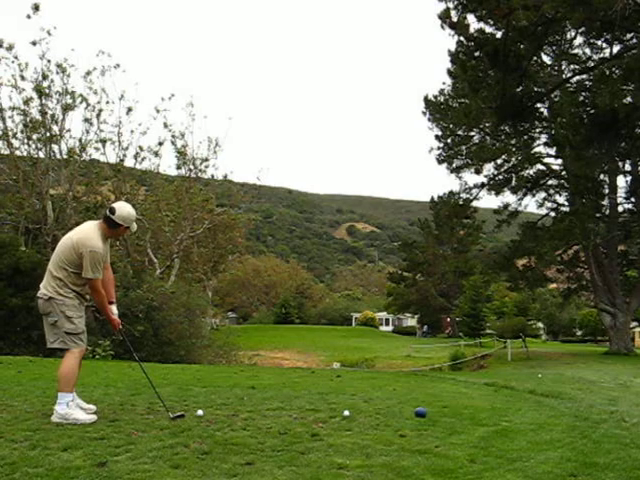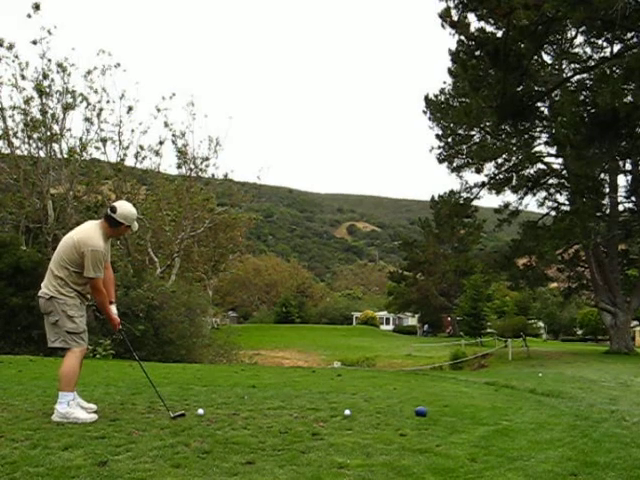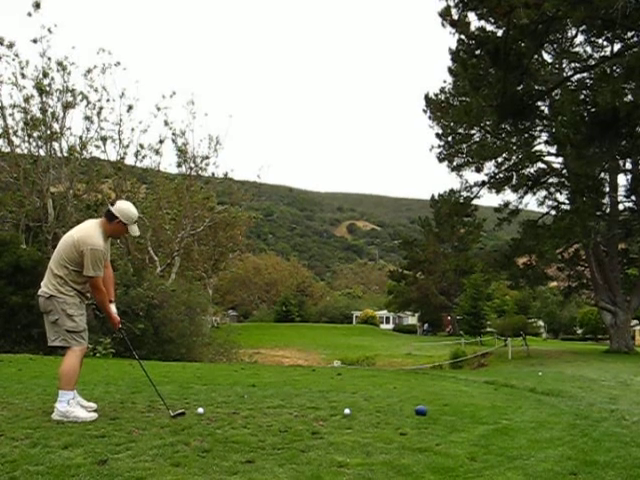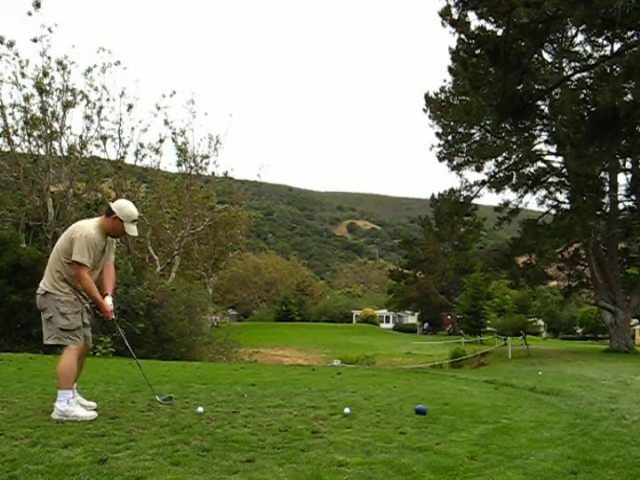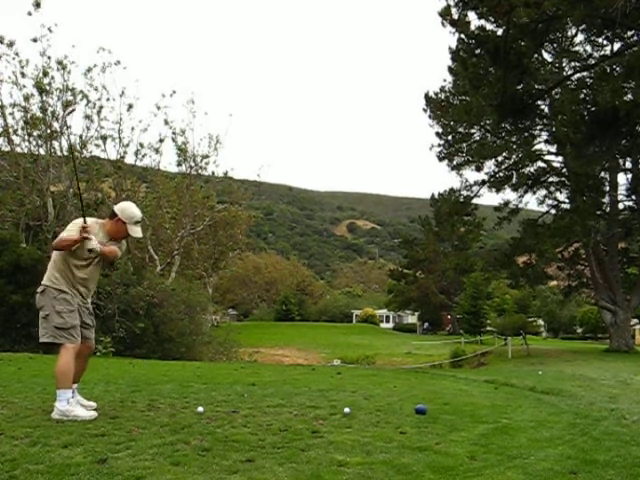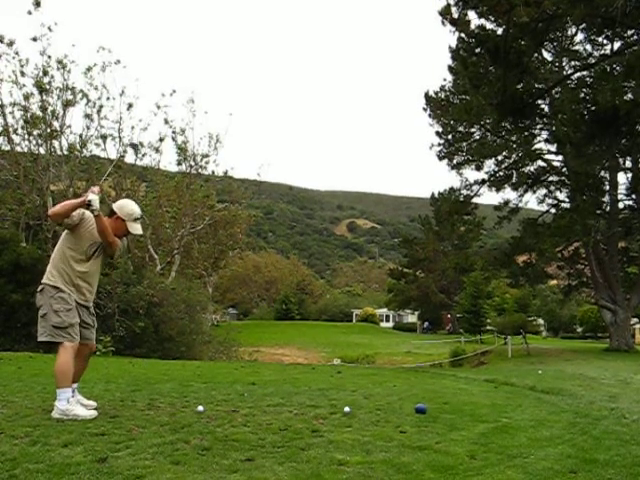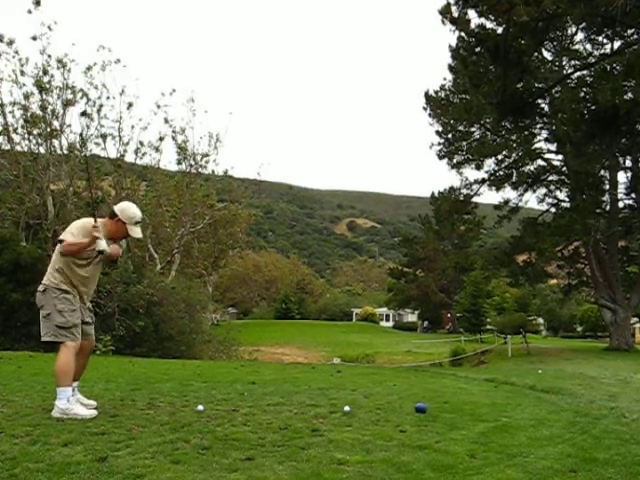
dt=0.3s
person 1, frame 1
left shoulder: (98, 230)
right shoulder: (93, 245)
left elbow: (107, 270)
right elbow: (95, 289)
left wrist: (113, 305)
right wrist: (110, 316)
left hip: (68, 297)
right hip: (60, 298)
left knee: (79, 349)
right knee: (74, 349)
left ankle: (69, 399)
right ankle: (63, 409)
person 1, frame 2
left shoulder: (99, 229)
right shoulder: (94, 244)
left elbow: (107, 270)
right elbow: (96, 288)
left wrist: (113, 305)
right wrist: (110, 317)
left hip: (69, 296)
right hip: (61, 297)
left knee: (79, 348)
right knee: (75, 349)
left ankle: (70, 398)
right ankle: (63, 408)
person 1, frame 3
left shoulder: (100, 231)
right shoulder: (93, 243)
left elbow: (107, 269)
right elbow: (96, 287)
left wrist: (112, 304)
right wrist: (110, 315)
left hip: (70, 295)
right hip: (61, 296)
left knee: (80, 347)
right knee: (75, 348)
left ankle: (69, 396)
right ankle: (63, 407)
person 1, frame 4
left shoulder: (108, 236)
right shoulder: (87, 233)
left elbow: (108, 268)
right elbow: (81, 275)
left wrist: (108, 297)
right wrist: (101, 305)
left hip: (75, 296)
right hip: (59, 294)
left knee: (84, 346)
right knee: (72, 346)
left ankle: (70, 395)
right ankle: (63, 406)
person 1, frame 5
left shoulder: (118, 244)
right shoulder: (83, 226)
left elbow: (109, 253)
right elbow: (57, 244)
left wrist: (96, 246)
right wrist: (79, 237)
left hip: (81, 298)
right hip: (58, 292)
left knee: (86, 347)
right knee: (70, 346)
left ankle: (70, 395)
right ankle: (63, 405)
person 1, frame 6
left shoulder: (116, 240)
right shoulder: (83, 218)
left elbow: (108, 240)
right elbow: (53, 214)
left wrist: (97, 212)
right wrist: (82, 201)
left hip: (82, 298)
right hip: (58, 291)
left knee: (87, 346)
right knee: (69, 345)
left ankle: (70, 394)
right ankle: (63, 405)
person 1, frame 7
left shoulder: (115, 238)
right shoulder: (84, 227)
left elbow: (114, 254)
right elbow: (63, 250)
left wrist: (105, 248)
right wrist: (89, 241)
left hip: (78, 296)
right hip: (58, 292)
left knee: (86, 344)
right knee: (70, 344)
left ankle: (70, 394)
right ankle: (63, 404)
